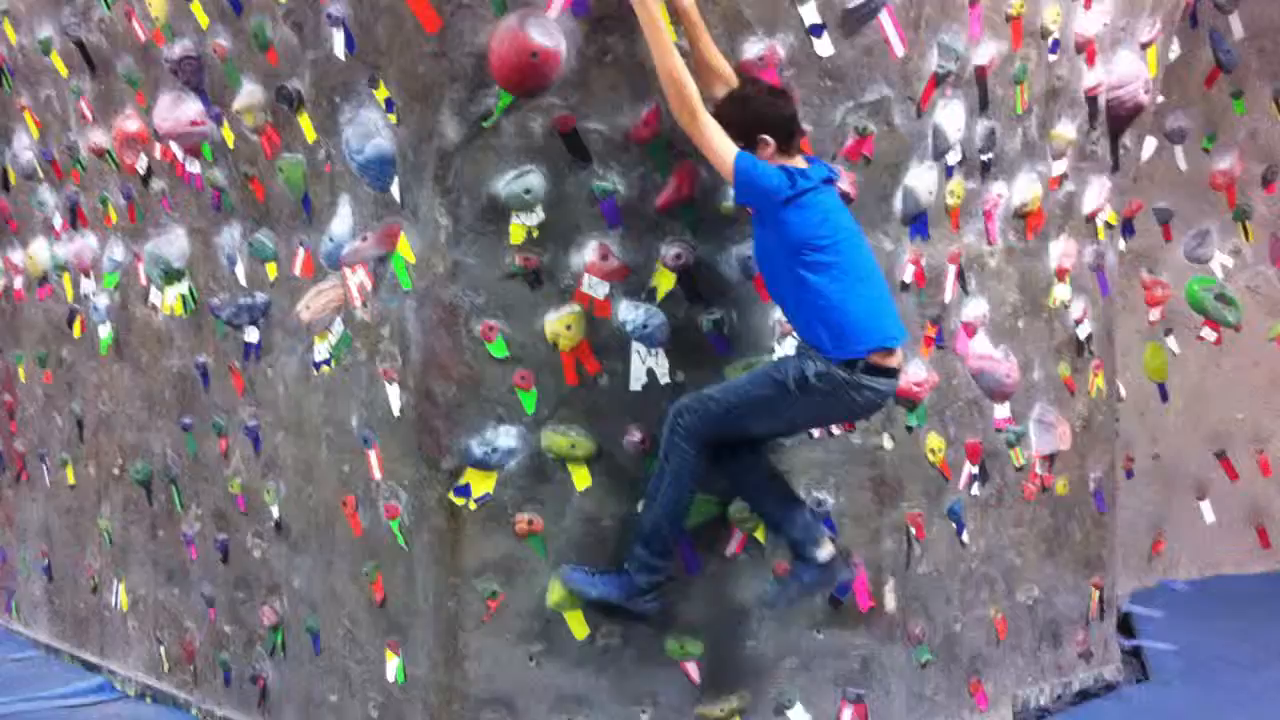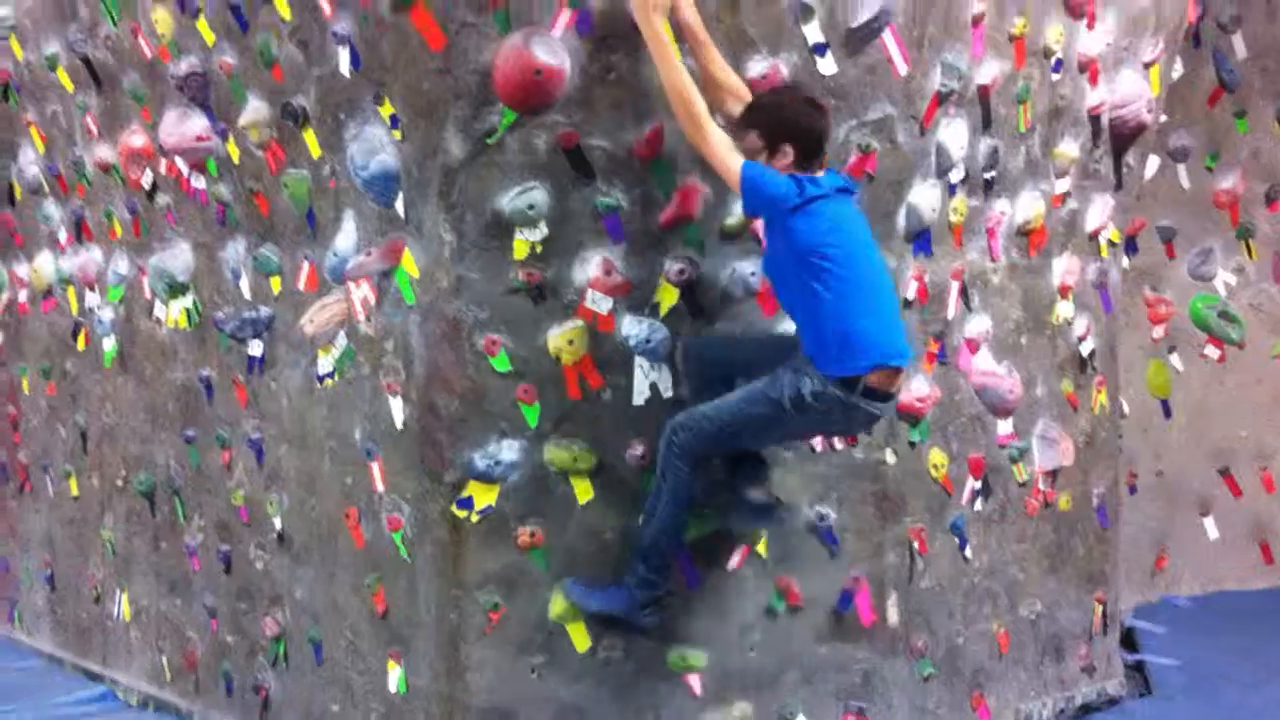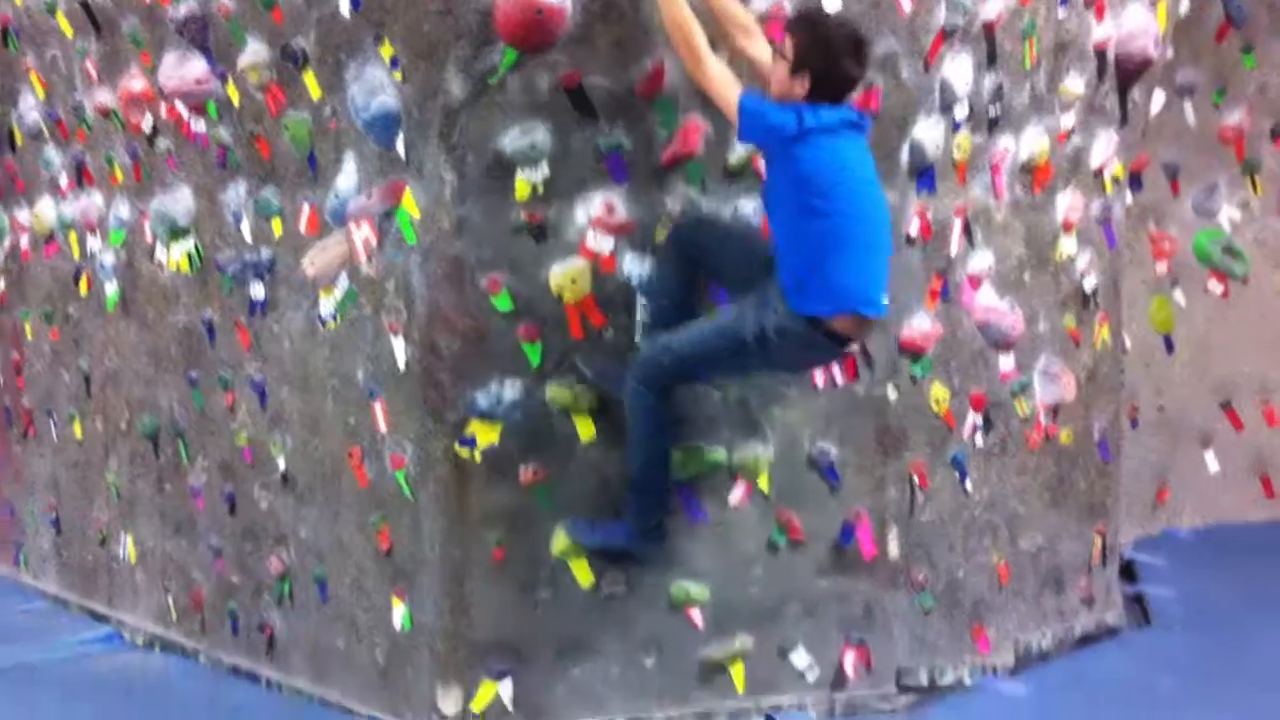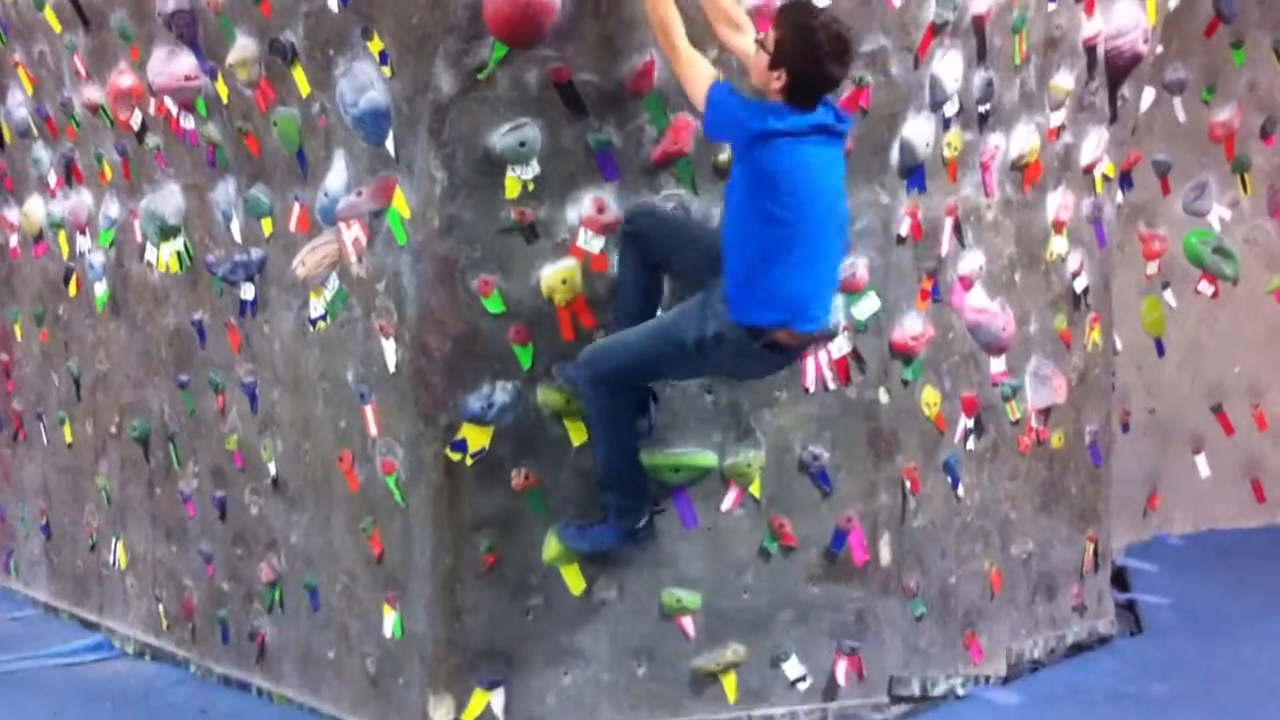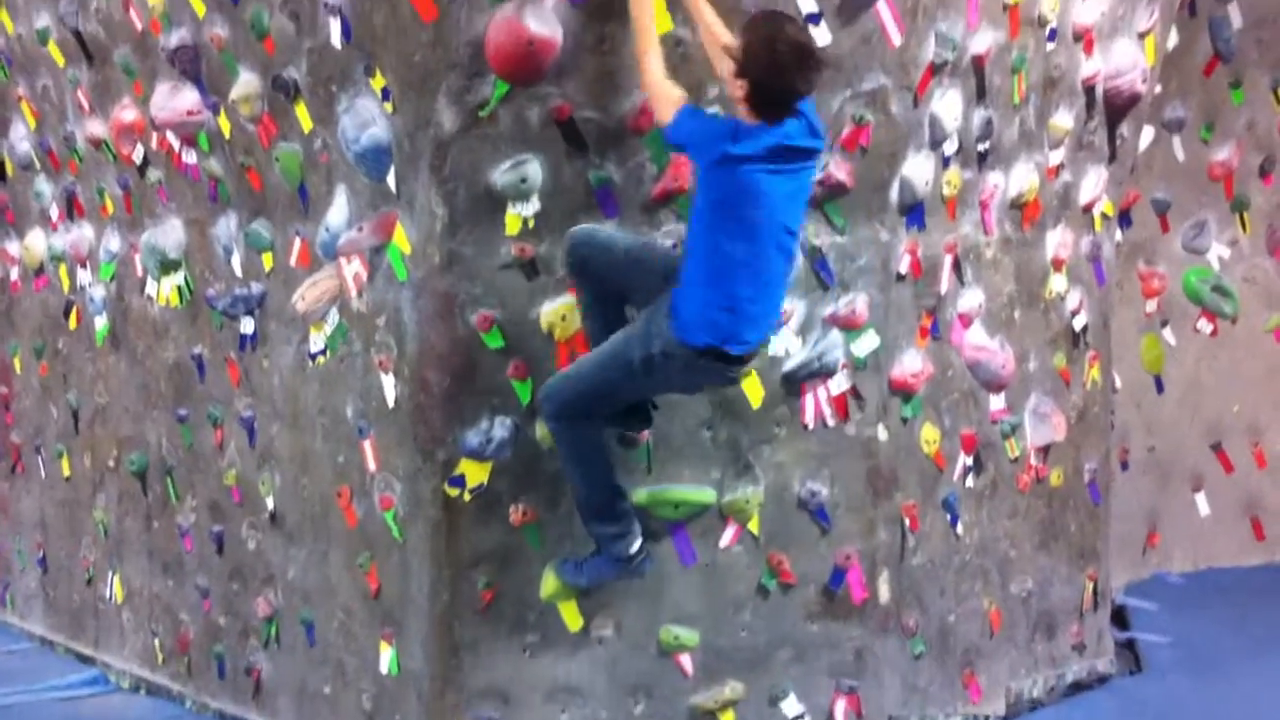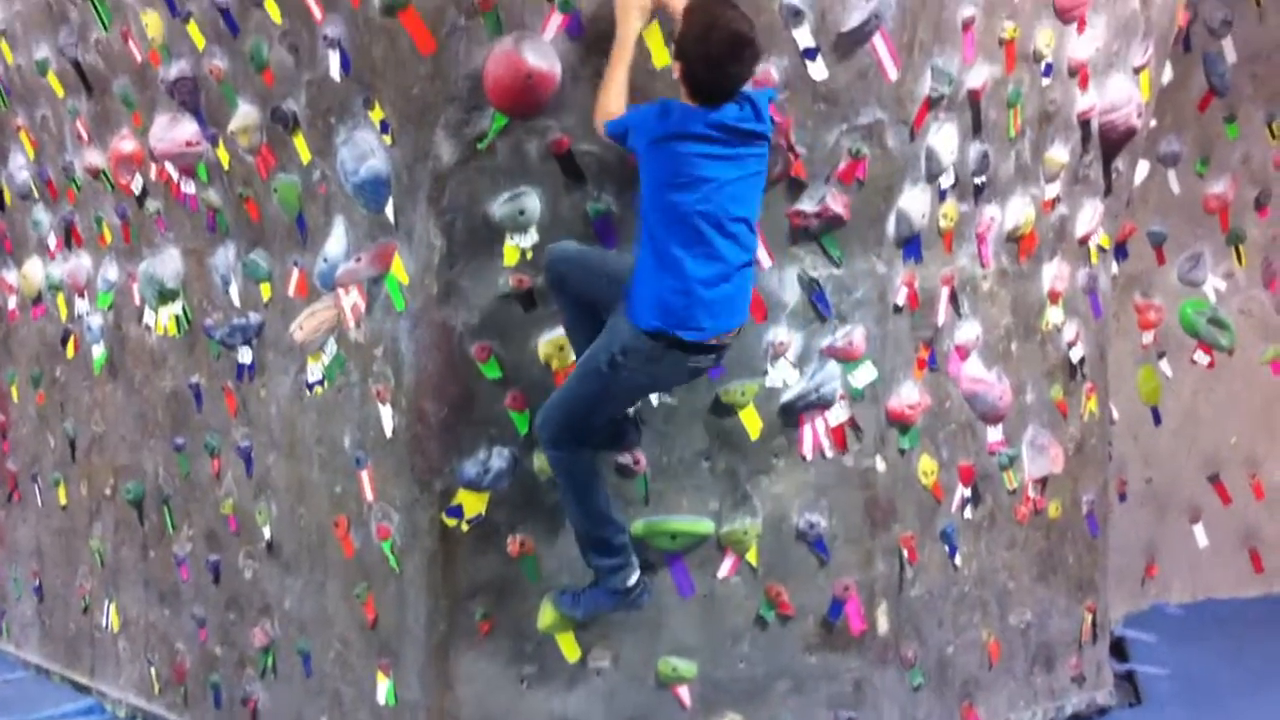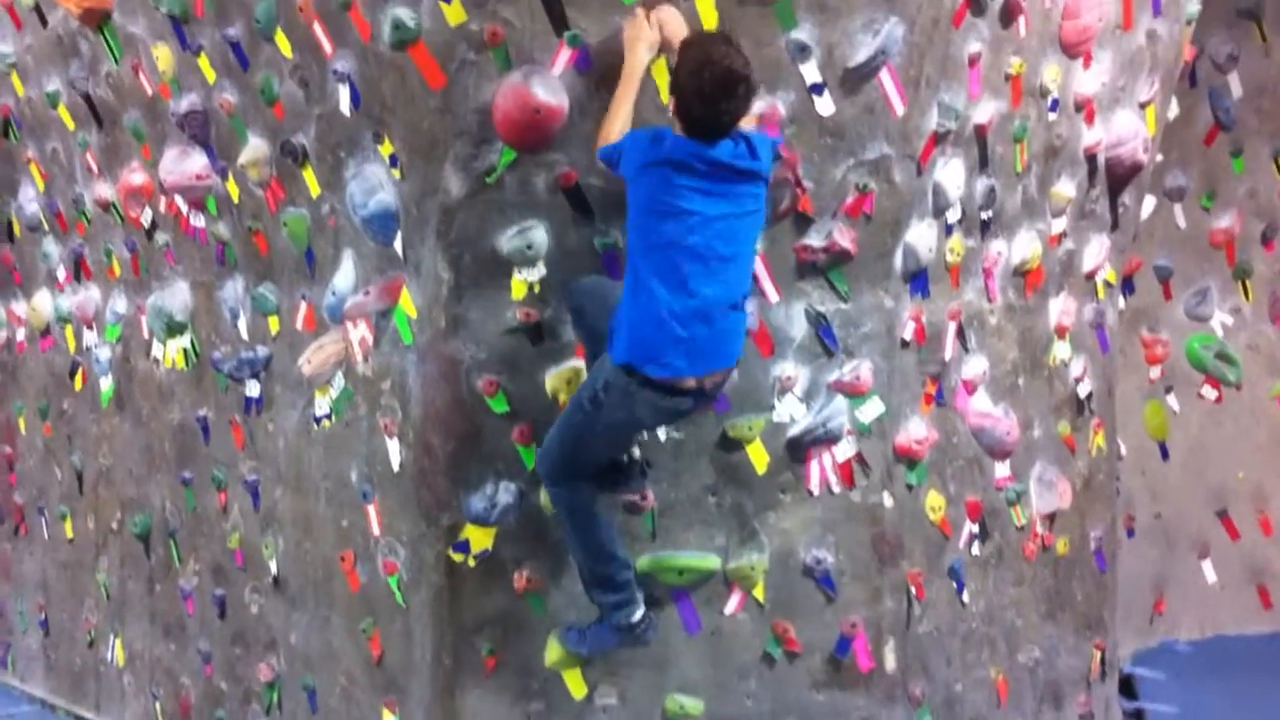
dt=0.2s
person 1, frame 1
left shoulder: (777, 189)
right shoulder: (802, 174)
left elbow: (692, 116)
right elbow: (725, 90)
left hip: (850, 373)
right hip: (858, 365)
left knee: (689, 422)
right knee: (720, 434)
left ankle: (639, 581)
right ankle: (816, 550)
person 1, frame 2
left shoulder: (791, 199)
right shoulder: (824, 185)
left elbow: (700, 132)
right elbow: (737, 104)
left hip: (844, 387)
right hip: (836, 363)
left knee: (684, 439)
right knee: (699, 356)
left ankle: (641, 592)
right ankle: (744, 475)
person 1, frame 3
left shoulder: (794, 129)
right shoulder: (834, 116)
left elbow: (701, 62)
left hip: (810, 325)
right hip: (808, 288)
left knee: (648, 372)
right knee: (688, 233)
left ankle: (643, 522)
right ankle: (638, 375)
person 1, frame 4
left shoulder: (759, 126)
right shoulder: (826, 117)
left elbow: (677, 48)
left hip: (752, 333)
right hip: (775, 300)
left knee: (594, 371)
right knee: (641, 222)
left ankle: (630, 518)
right ankle: (629, 378)
person 1, frame 5
left shoulder: (723, 142)
right shoulder: (802, 127)
left elbow: (653, 82)
right elbow: (747, 56)
left hip: (697, 343)
right hip: (736, 315)
left knee: (562, 404)
right knee: (586, 246)
left ankle: (621, 546)
right ankle: (624, 394)
person 1, frame 6
left shoulder: (660, 127)
right shoulder: (757, 115)
left elbow: (607, 114)
right elbow: (728, 71)
left hip: (660, 338)
right hip: (718, 330)
left knee: (559, 434)
right knee: (562, 262)
left ankle: (619, 577)
right ankle: (612, 417)
person 1, frame 7
left shoulder: (652, 156)
right shoulder: (755, 158)
left elbow: (608, 139)
right elbow: (731, 115)
left wrist: (637, 57)
left hip: (648, 379)
right hip: (716, 376)
left knee: (559, 470)
right knee: (586, 293)
left ankle: (625, 613)
right ankle: (618, 462)
